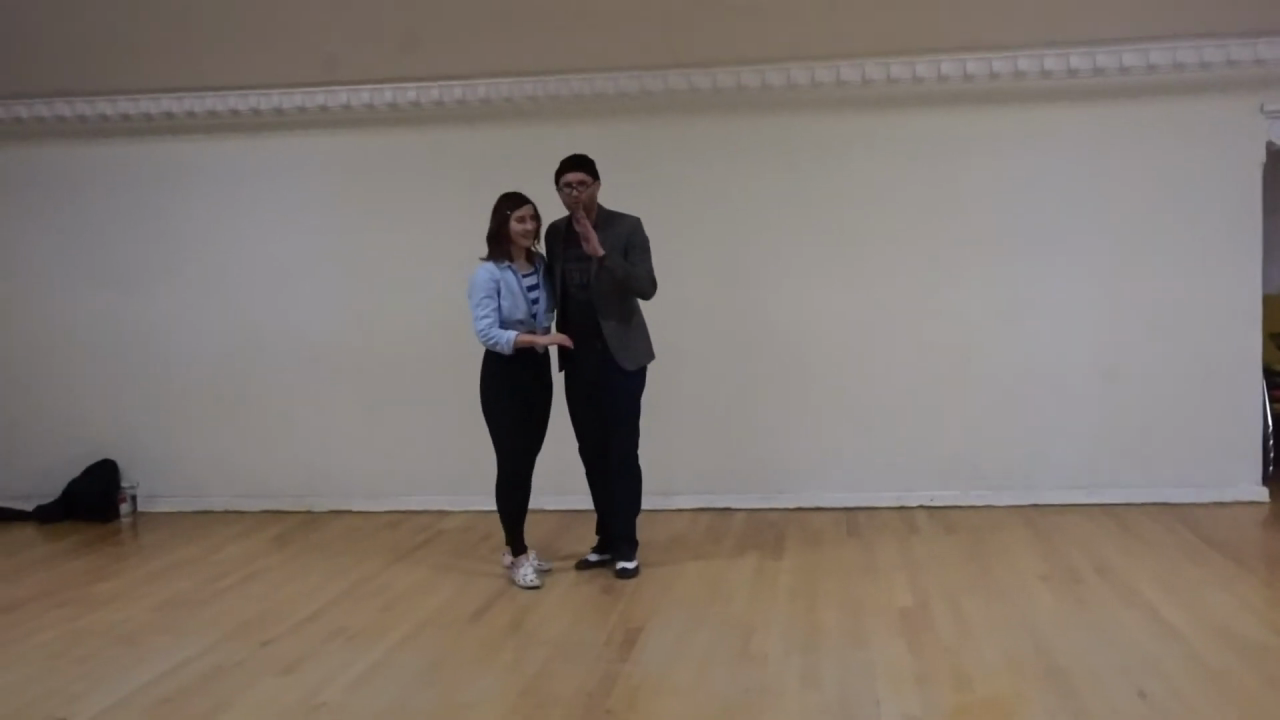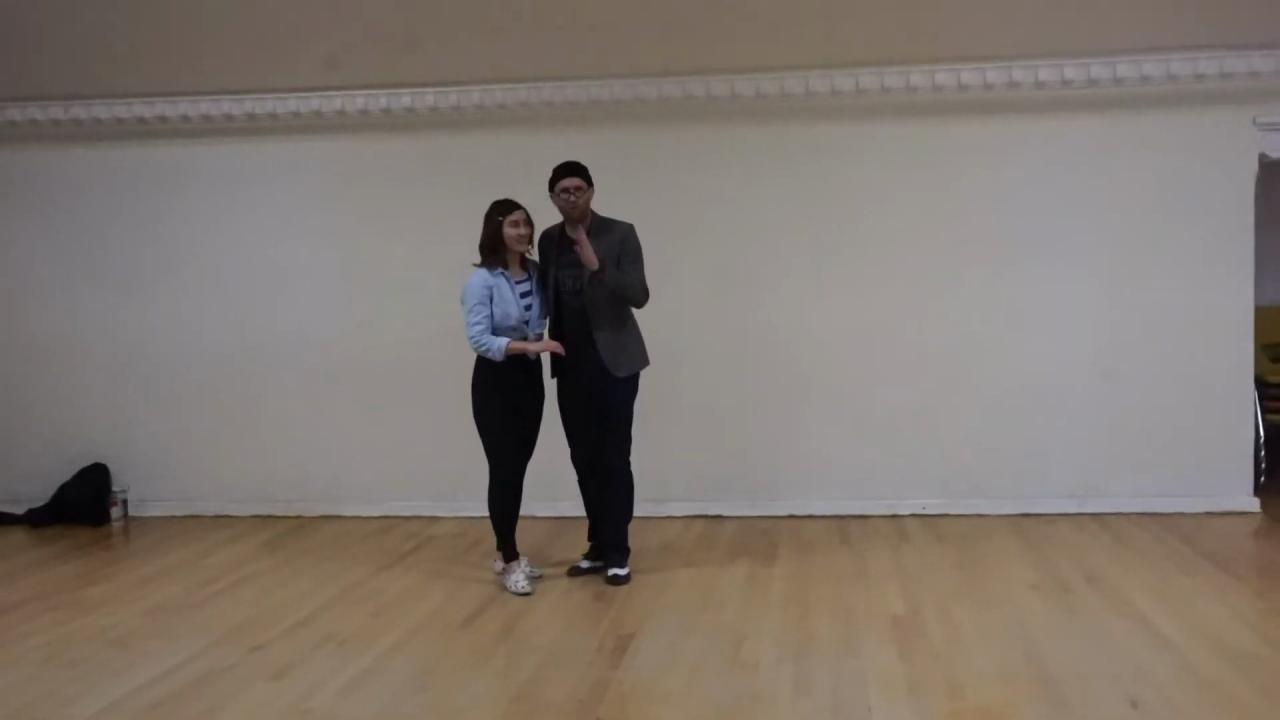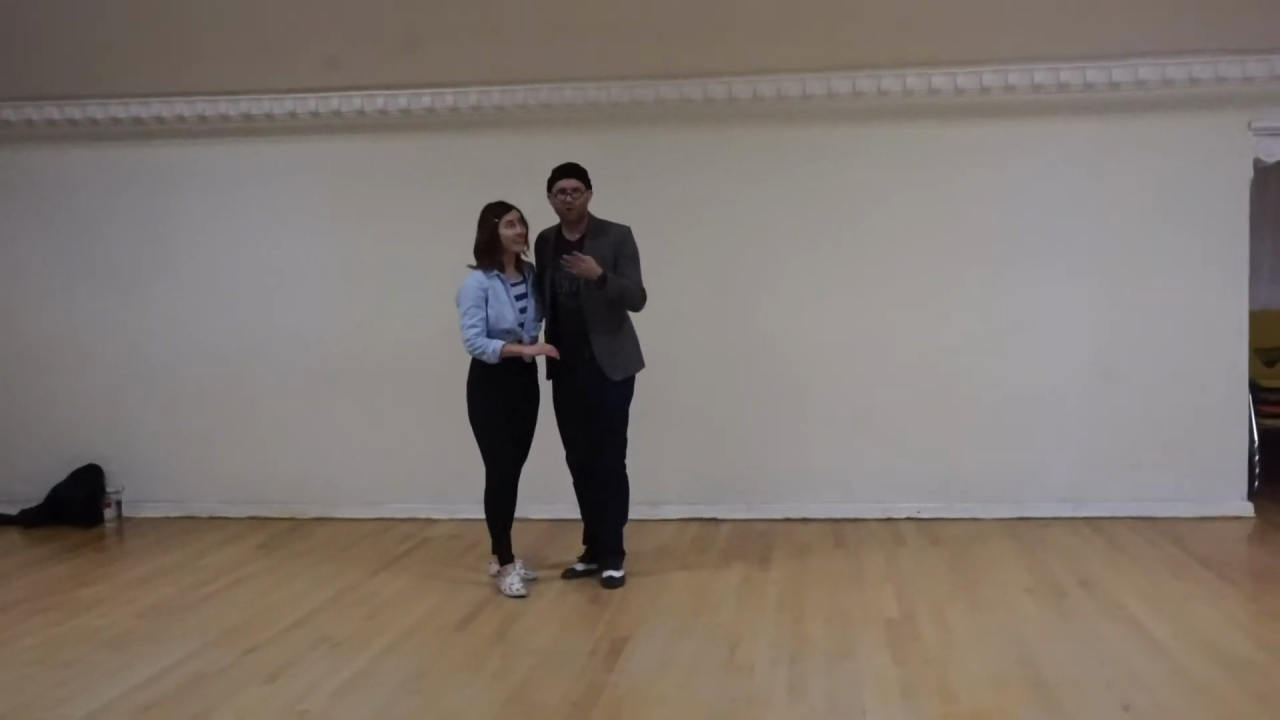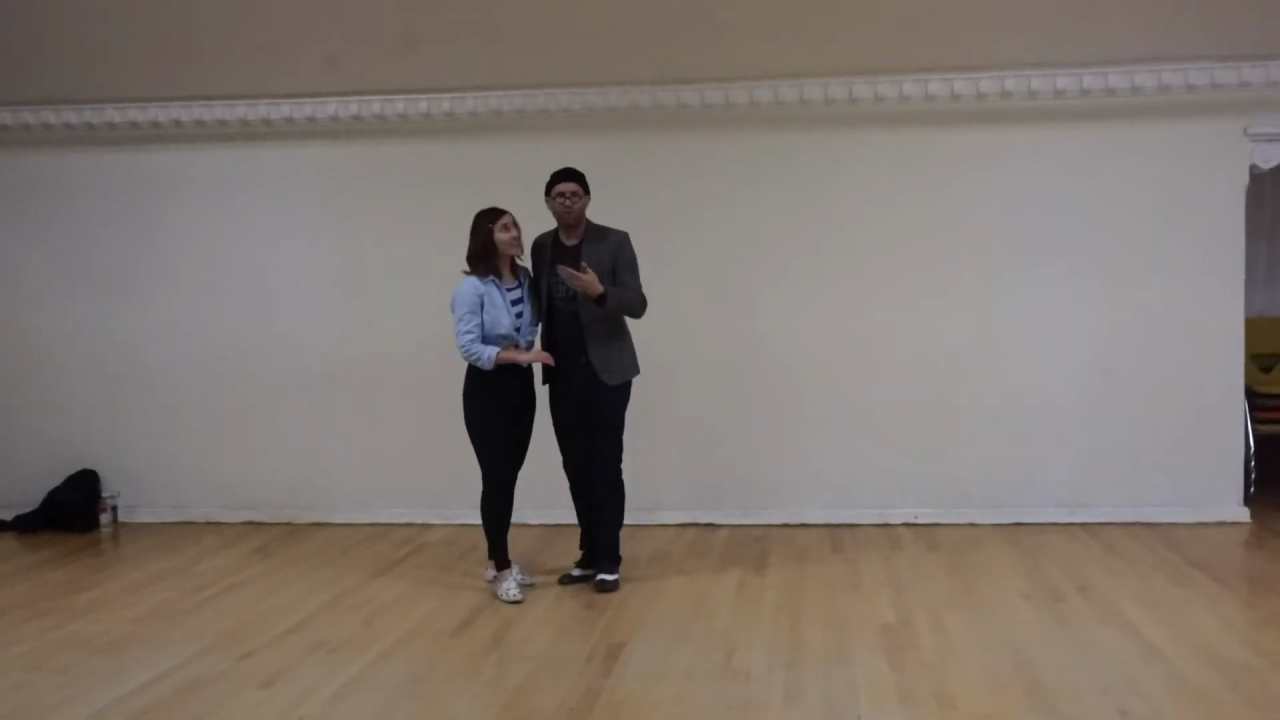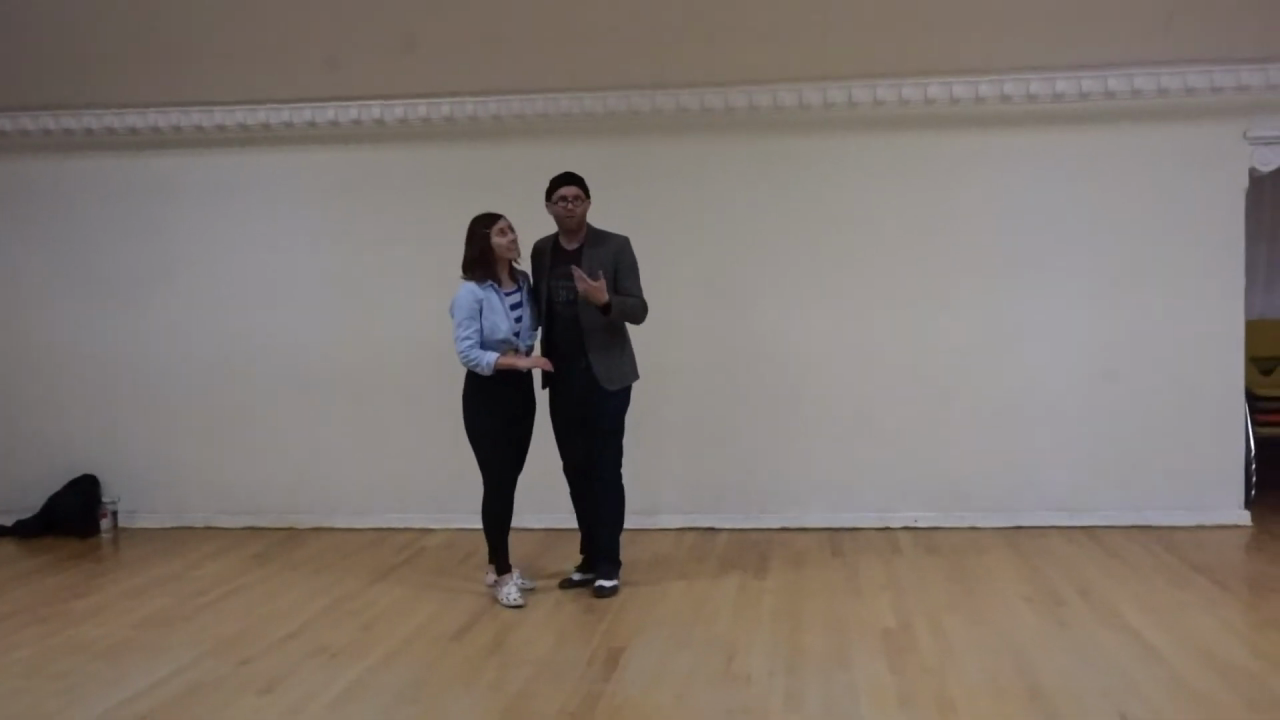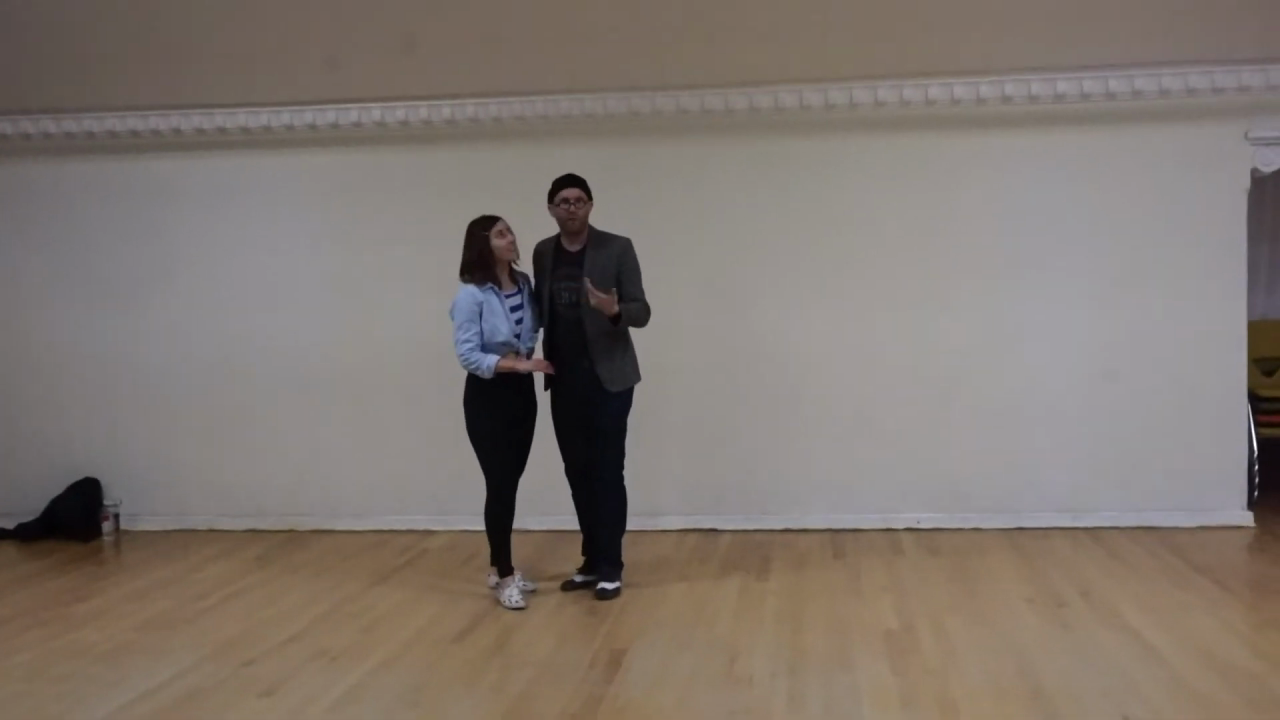
dt=0.1s
person 1, frame 1
left shoulder: (626, 227)
right shoulder: (556, 233)
left elbow: (646, 286)
left wrist: (602, 253)
left hip: (620, 356)
right hip: (577, 359)
left knee: (622, 452)
right knee: (592, 453)
left ankle: (626, 546)
right ankle: (606, 540)
person 1, frame 2
left shoulder: (620, 234)
right shoulder: (549, 240)
left elbow: (639, 295)
left wrist: (596, 266)
left hip: (613, 363)
right hip: (570, 365)
left knee: (614, 459)
right knee: (584, 460)
left ankle: (617, 552)
right ankle: (598, 547)
person 1, frame 3
left shoulder: (617, 237)
right shoulder: (545, 242)
left elbow: (637, 298)
left wrist: (598, 277)
left hip: (609, 365)
right hip: (566, 367)
left knee: (609, 460)
right knee: (580, 462)
left ankle: (612, 555)
right ankle: (593, 549)
person 1, frame 4
left shoulder: (614, 242)
right shoulder: (541, 247)
left elbow: (638, 305)
left wrist: (600, 292)
left hip: (605, 371)
right hip: (562, 373)
left knee: (605, 465)
right knee: (576, 467)
left ankle: (608, 560)
right ankle: (590, 555)
person 1, frame 5
left shoulder: (614, 247)
right shoulder: (542, 251)
left elbow: (638, 309)
right elbow: (540, 308)
left wrist: (606, 301)
left hip: (605, 375)
right hip: (562, 377)
left knee: (605, 470)
right knee: (576, 472)
left ankle: (608, 564)
right ankle: (590, 559)
person 1, frame 6
left shoulder: (617, 248)
right shoulder: (543, 252)
left elbow: (642, 312)
right elbow: (542, 309)
left wrist: (615, 311)
left hip: (607, 377)
right hip: (564, 379)
left knee: (607, 472)
right knee: (578, 473)
left ankle: (610, 566)
right ankle: (592, 561)
person 2, frame 1
left shoulder: (542, 265)
right shoulder: (488, 273)
right elbow: (487, 332)
left wrist: (547, 339)
right wrist: (538, 338)
left hip: (538, 369)
right hip: (503, 374)
left knee: (527, 462)
right knee: (511, 463)
left ankle: (516, 548)
right ankle: (517, 555)
person 2, frame 2
left shoulder: (535, 272)
right shoulder: (482, 280)
right elbow: (478, 339)
left wrist: (539, 345)
right wrist: (529, 346)
left hip: (530, 376)
right hip: (495, 380)
left knee: (519, 468)
right knee: (503, 469)
left ankle: (506, 553)
right ankle: (509, 561)
person 2, frame 3
left shoulder: (530, 274)
right shoulder: (477, 282)
right elbow: (474, 341)
left wrist: (533, 347)
right wrist: (523, 348)
left hip: (524, 379)
right hip: (490, 383)
left knee: (514, 470)
right knee: (499, 471)
left ankle: (501, 556)
right ankle: (504, 564)
person 2, frame 4
left shoulder: (526, 279)
right shoulder: (473, 288)
right elbow: (469, 347)
left wrist: (529, 354)
right wrist: (518, 355)
left hip: (521, 384)
right hip: (487, 388)
left knee: (510, 475)
right knee: (496, 477)
left ankle: (498, 561)
right ankle: (501, 568)
person 2, frame 5
left shoulder: (524, 283)
right shoulder: (471, 293)
right elbow: (467, 353)
left wrist: (527, 358)
right wrist: (517, 361)
left hip: (520, 390)
right hip: (486, 393)
left knee: (510, 479)
right knee: (497, 481)
left ankle: (497, 566)
right ankle: (502, 574)
person 2, frame 6
left shoulder: (524, 284)
right shoulder: (470, 295)
right elbow: (467, 356)
left wrist: (528, 361)
right wrist: (517, 364)
left hip: (521, 392)
right hip: (487, 395)
left knee: (512, 481)
right knee: (499, 483)
left ankle: (500, 567)
right ankle: (504, 575)
